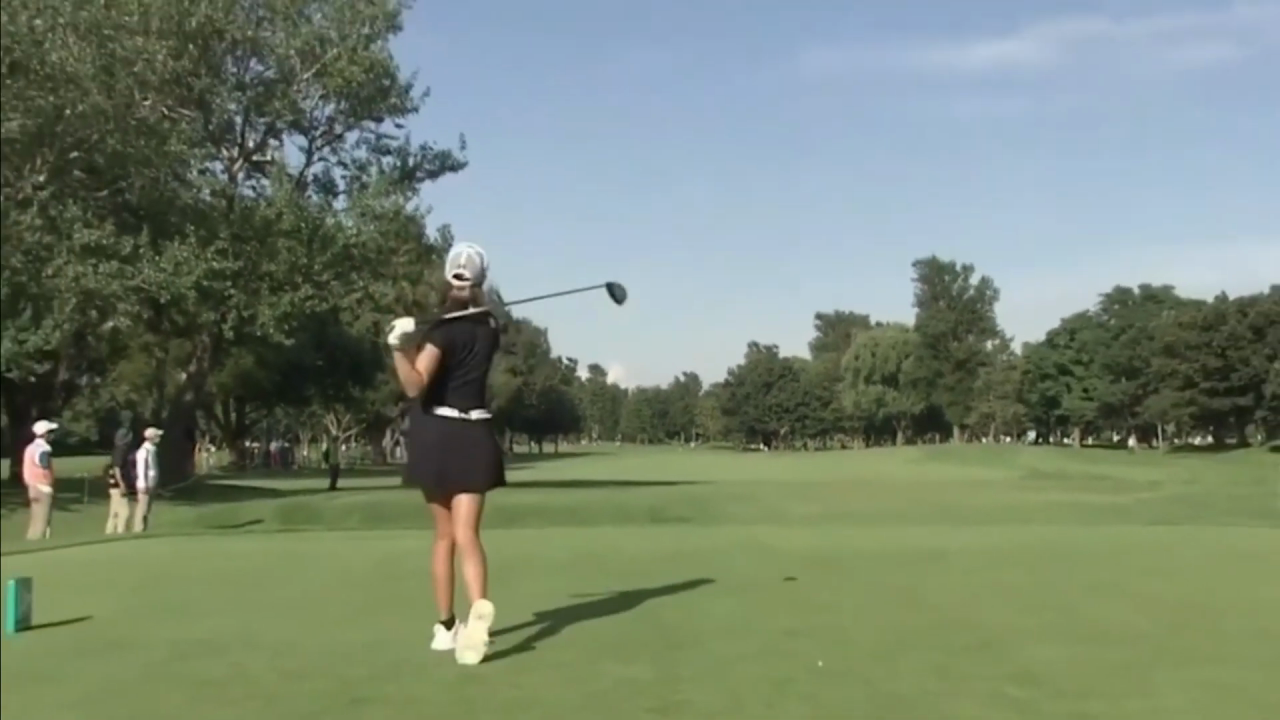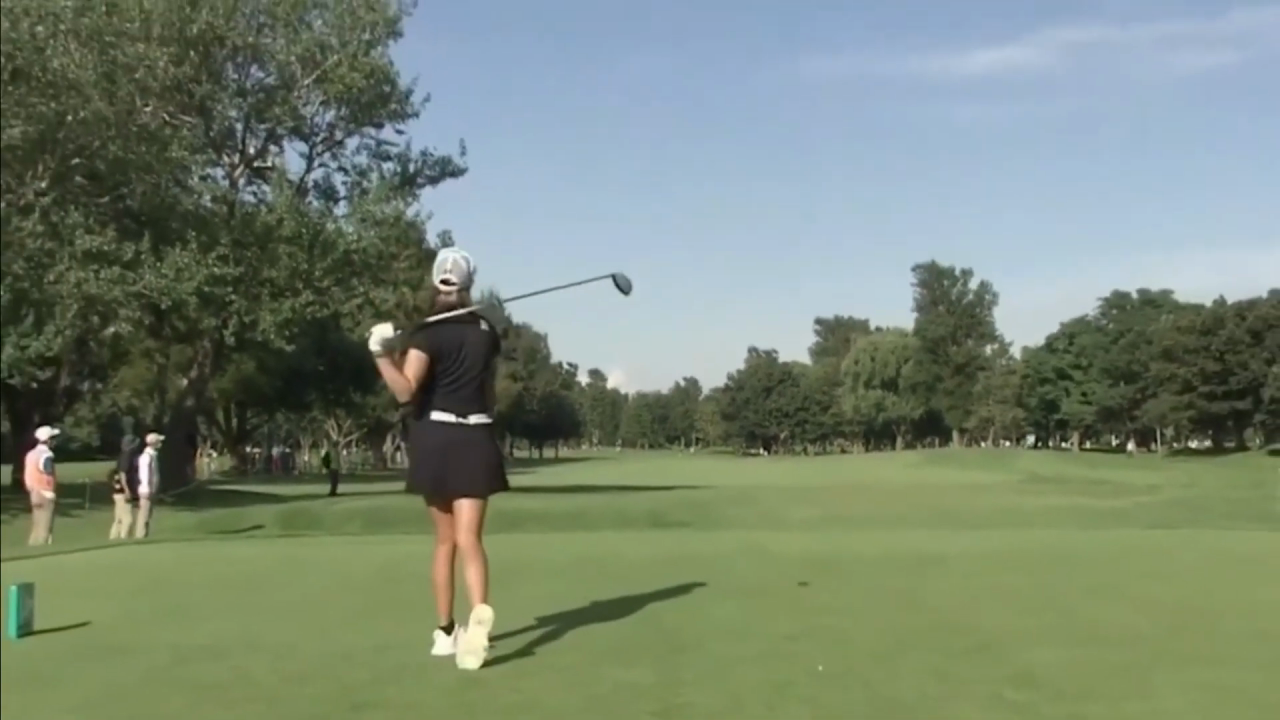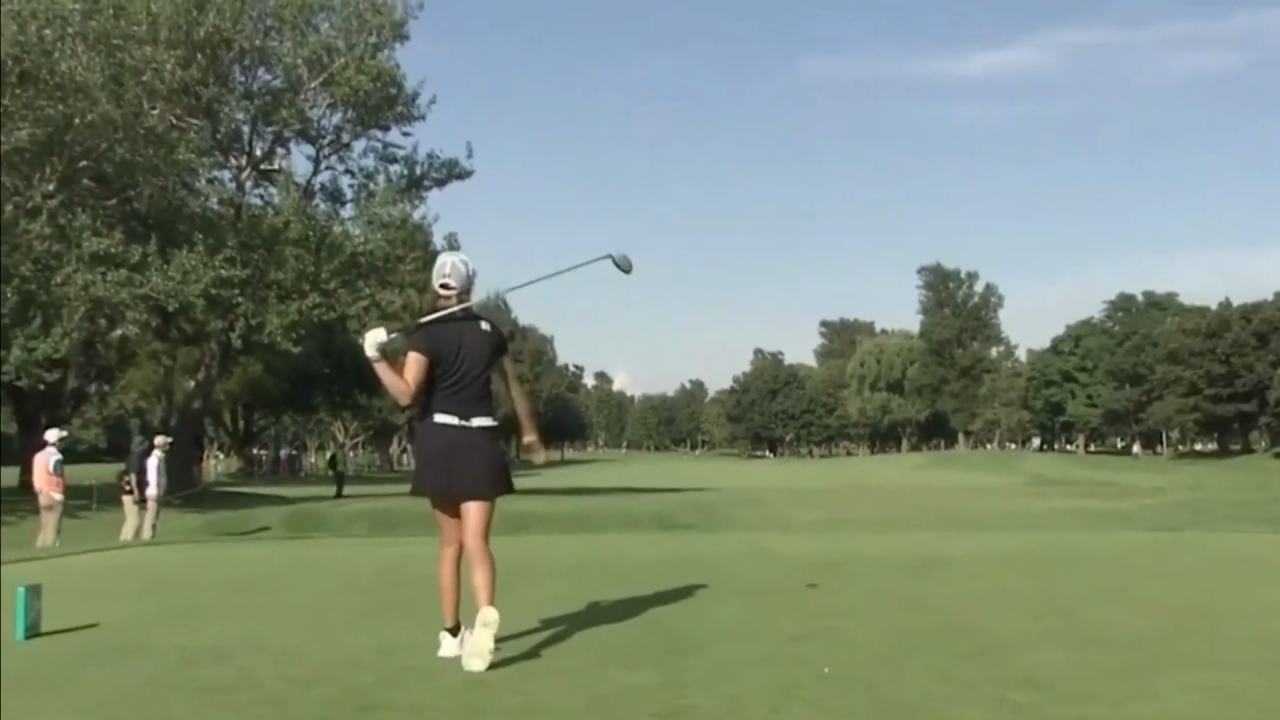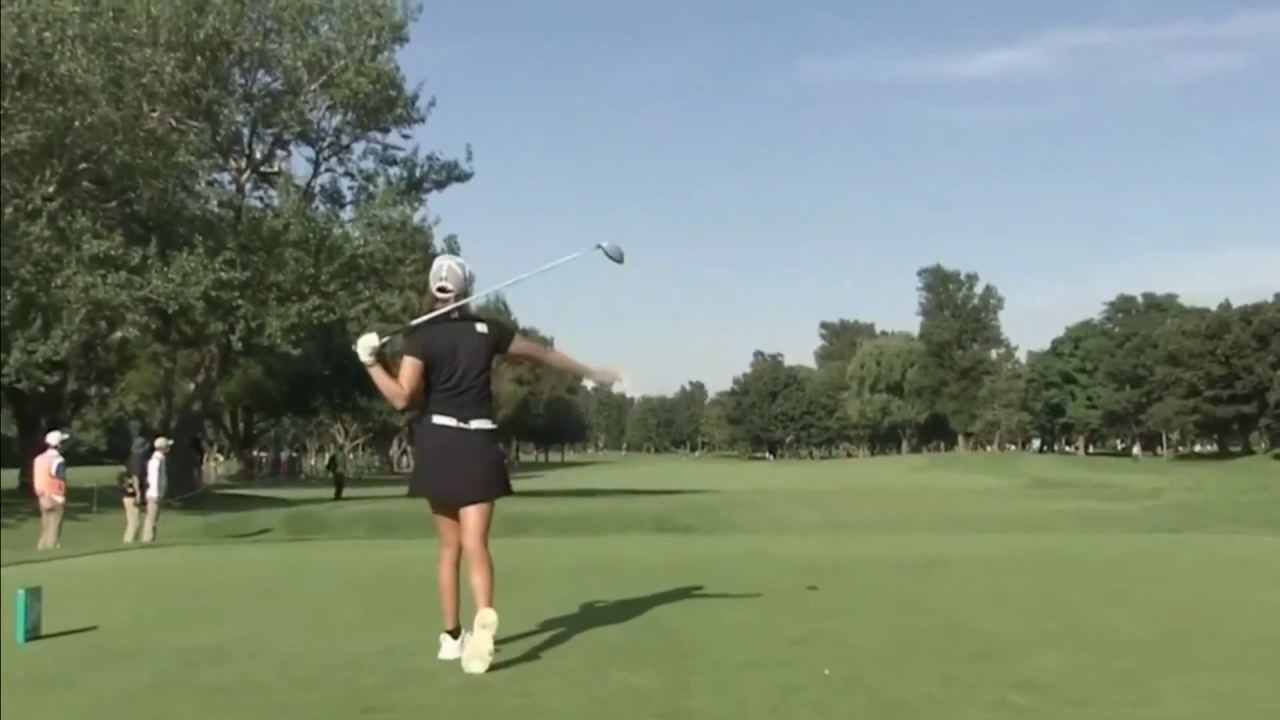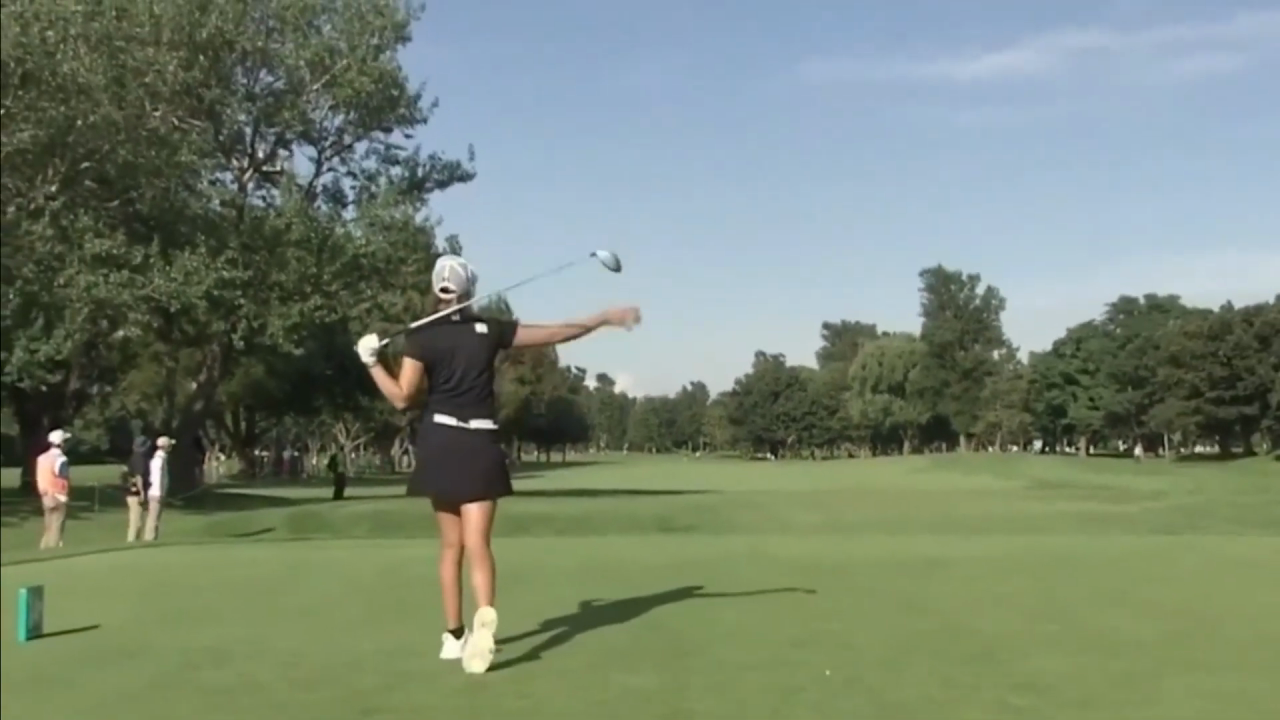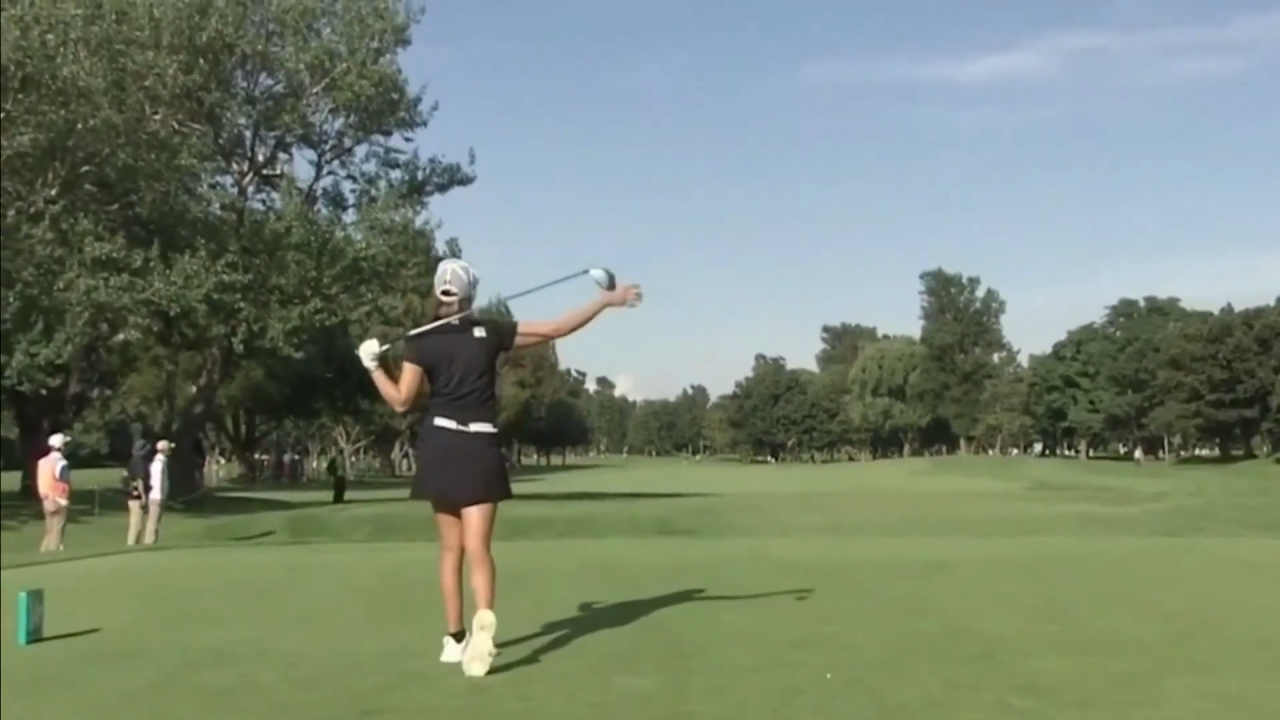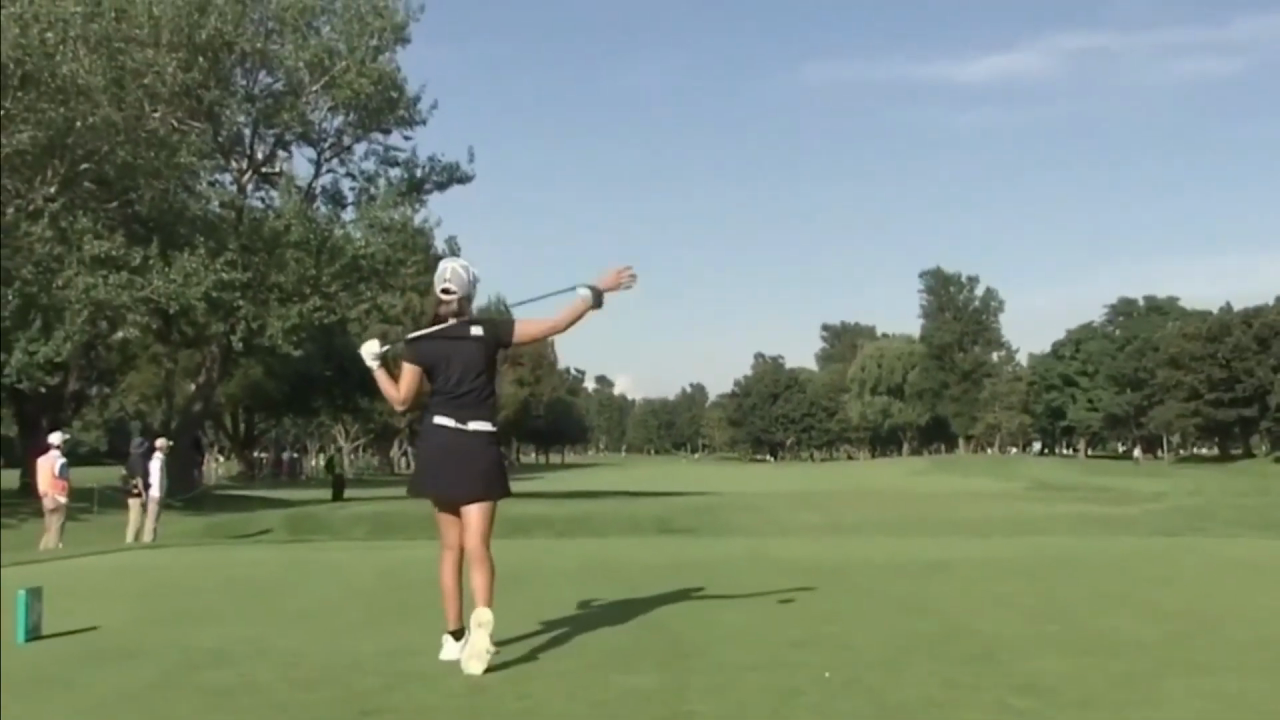
dt=0.2s
person 1, frame 1
left shoulder: (443, 325)
right shoulder: (490, 326)
left elbow: (415, 385)
left wrist: (398, 345)
left hip: (436, 433)
right hip: (475, 433)
left knee: (444, 536)
right knee: (466, 535)
left ankle: (446, 626)
right ankle: (478, 610)
person 1, frame 2
left shoulder: (429, 331)
right shoulder: (487, 330)
left elbow: (405, 391)
left wrist: (380, 352)
left hip: (435, 438)
right hip: (476, 438)
left knee: (445, 541)
right knee: (469, 539)
left ankle: (446, 630)
right ankle: (479, 614)
person 1, frame 3
left shoulder: (427, 333)
right shoulder: (490, 331)
left elbow: (406, 395)
right elbow: (516, 385)
left wrist: (376, 356)
right wrist: (530, 432)
left hip: (438, 441)
right hip: (480, 442)
left knee: (451, 543)
right knee: (476, 541)
left ankle: (452, 632)
right ankle: (486, 617)
person 1, frame 4
left shoulder: (421, 336)
right shoulder: (488, 330)
left elbow: (402, 398)
right elbow: (544, 354)
left wrist: (369, 360)
right wrist: (590, 371)
left hip: (437, 443)
right hip: (478, 445)
left knee: (449, 545)
right knee: (475, 544)
left ankle: (452, 635)
right ankle: (484, 617)
person 1, frame 5
left shoulder: (422, 337)
right shoulder: (491, 330)
left elbow: (401, 398)
right elbow: (557, 333)
left wrist: (370, 360)
right wrist: (607, 318)
left hip: (439, 442)
right hip: (480, 445)
left knee: (450, 545)
right knee: (477, 544)
left ankle: (454, 635)
right ankle: (484, 618)
person 1, frame 6
left shoulder: (422, 341)
right shoulder: (491, 333)
left elbow: (400, 401)
right elbow: (559, 328)
left wrist: (371, 364)
right wrist: (607, 300)
left hip: (439, 446)
right hip: (480, 448)
left knee: (450, 548)
right knee: (476, 547)
left ankle: (454, 637)
right ankle: (483, 620)
person 1, frame 7
left shoulder: (420, 342)
right shoulder: (489, 331)
left elbow: (400, 401)
right elbow: (558, 323)
left wrist: (374, 364)
right wrist: (600, 288)
left hip: (438, 444)
right hip: (479, 447)
left knee: (450, 547)
right knee: (475, 546)
left ankle: (453, 636)
right ankle: (481, 620)
